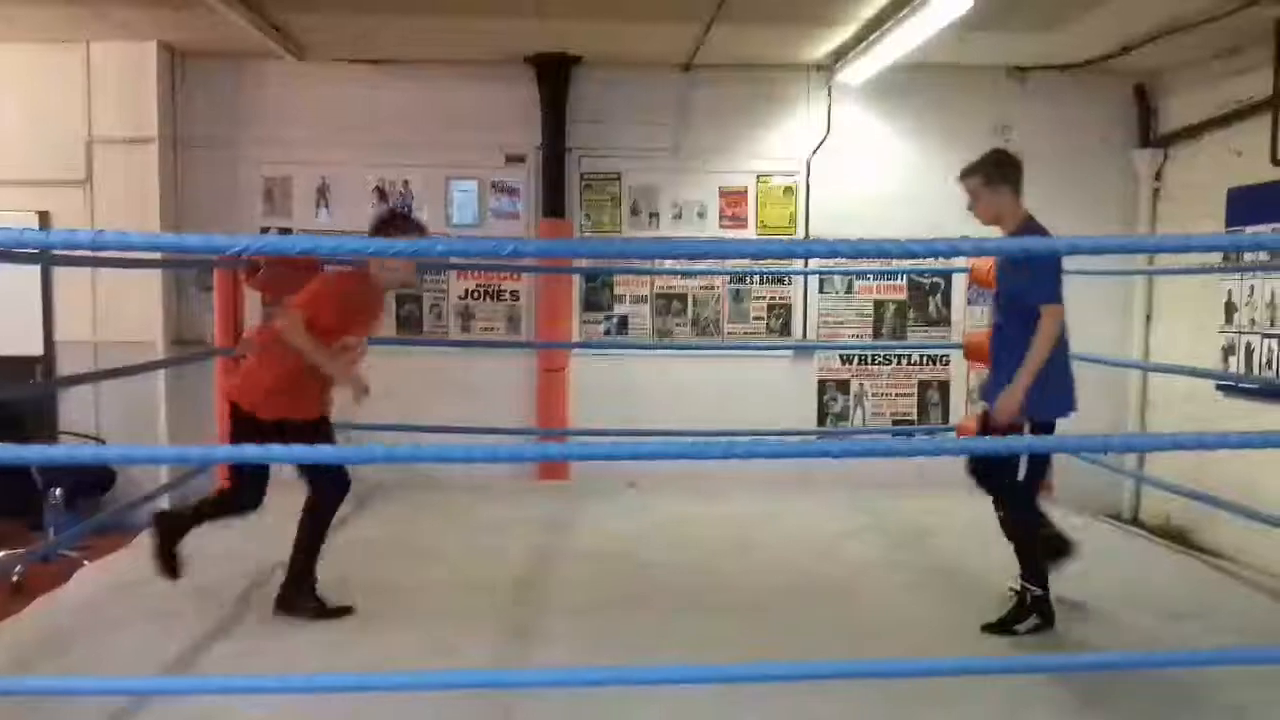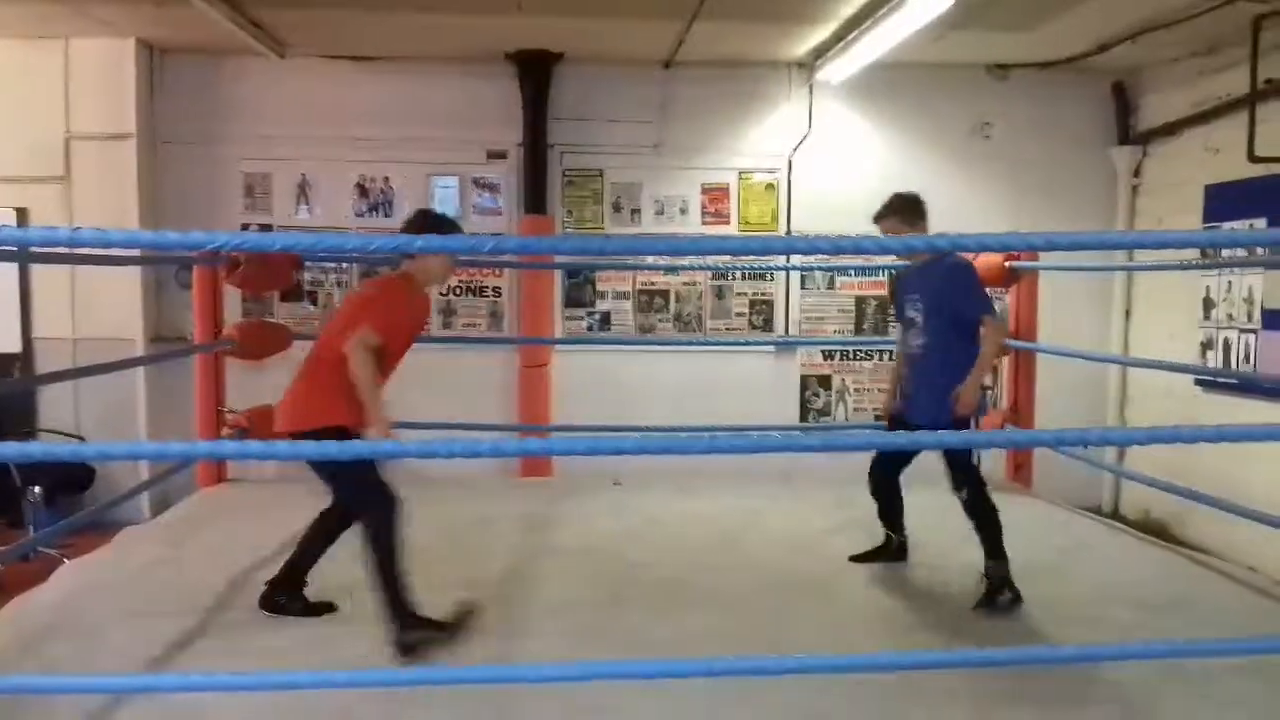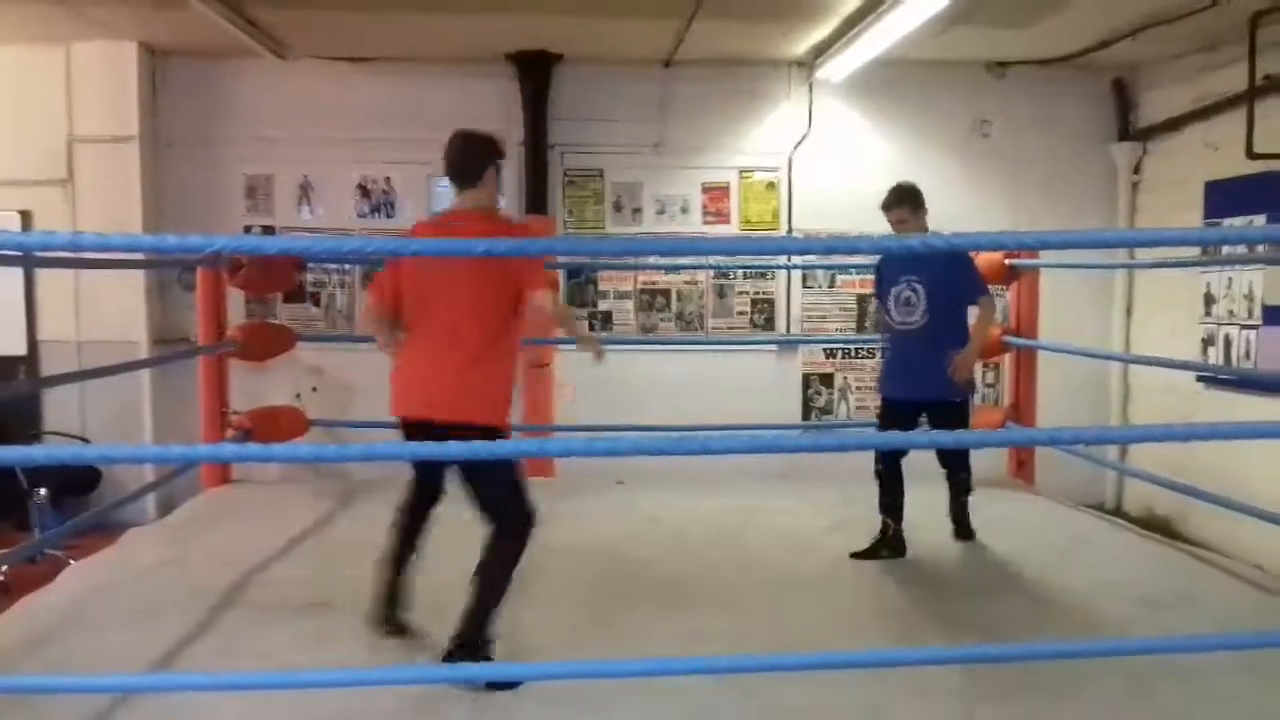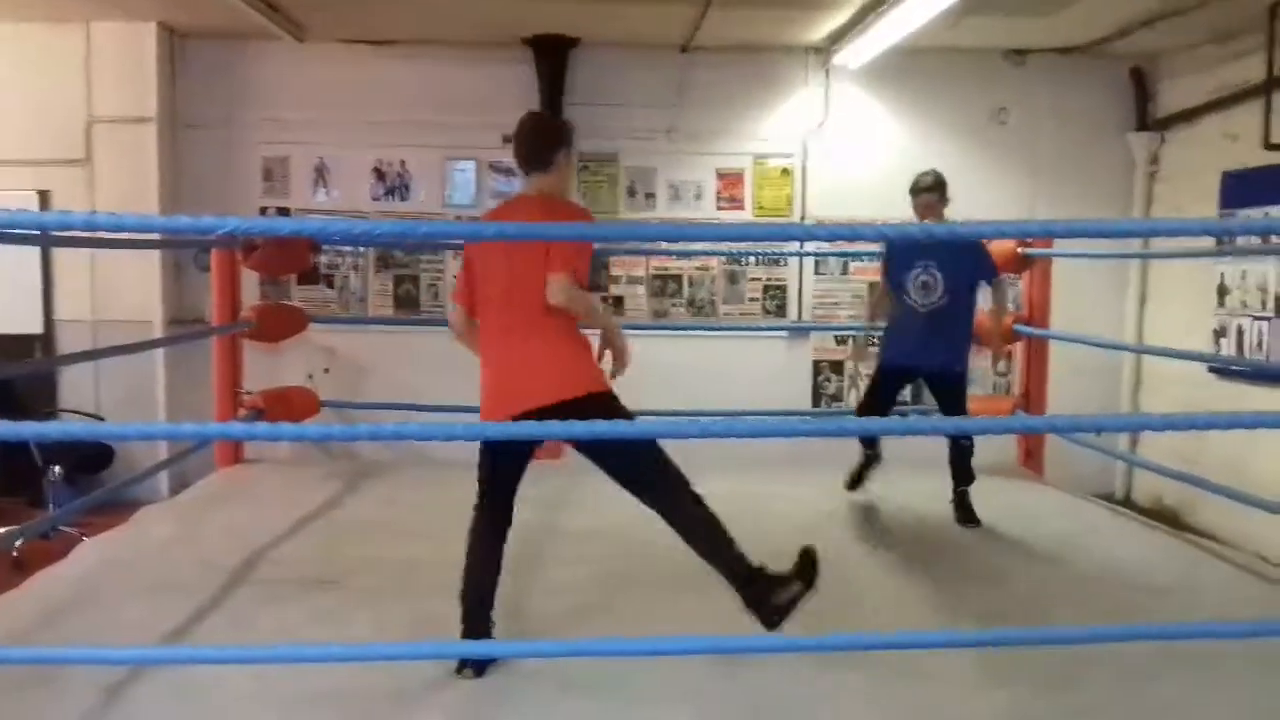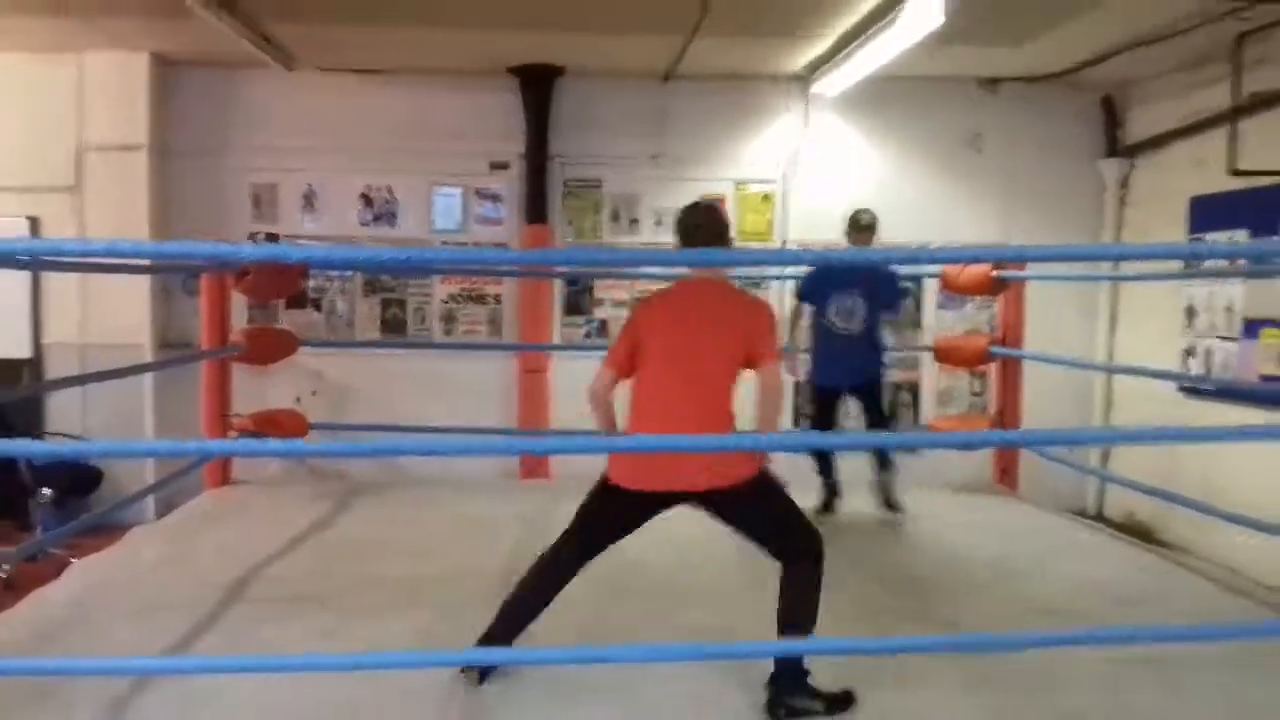
dt=0.4s
person 1, frame 1
left shoulder: (373, 298)
right shoulder: (344, 285)
right elbow: (288, 325)
right wrist: (336, 371)
left hip: (304, 405)
right hip: (261, 395)
left knee: (332, 484)
right knee: (246, 496)
left ankle: (298, 588)
right ankle: (172, 524)
person 1, frame 2
left shoulder: (384, 288)
right shoulder: (407, 297)
right elbow: (357, 348)
left wrist: (370, 416)
right wrist: (377, 417)
left hip: (305, 412)
right hip: (323, 416)
left knee: (352, 500)
right knee: (377, 502)
left ankle: (283, 591)
right ankle: (406, 625)
person 1, frame 3
left shoulder: (416, 238)
right shoulder: (513, 238)
left elbow: (373, 317)
right elbow: (545, 305)
right wrist: (584, 336)
left hip: (414, 400)
right hip: (472, 405)
left knee: (425, 491)
right knee: (513, 520)
left ankle: (390, 601)
right ankle: (468, 645)
person 1, frame 4
left shoulder: (486, 229)
right shoulder: (565, 217)
left elbow: (461, 324)
right elbow: (562, 293)
right wrist: (614, 335)
left hip: (502, 398)
right hip: (566, 388)
left knee: (492, 516)
right knee: (667, 489)
left ankle: (473, 644)
right ankle: (762, 595)
person 1, frame 5
left shoulder: (649, 308)
right shoulder: (752, 310)
left elbow: (600, 388)
right elbow: (772, 390)
left wrist: (619, 448)
right wrist: (760, 455)
left hip: (639, 464)
right hip: (721, 467)
left knee: (568, 553)
right knee: (804, 555)
left ankle: (489, 651)
person 2, frame 1
left shoulder: (1034, 246)
left elbow: (1054, 320)
left wrist: (1017, 389)
left hip: (1031, 397)
right hip: (1007, 390)
left knee: (1012, 493)
right knee: (985, 467)
left ankle: (1035, 600)
right ankle: (1047, 542)
person 2, frame 2
left shoulder: (956, 272)
right shoulder: (903, 279)
left elbow: (994, 328)
left wrist: (974, 382)
right wrist: (897, 388)
left hip: (951, 403)
right hip: (915, 402)
left knee: (965, 483)
right knee: (882, 469)
left ankle: (1000, 578)
right ankle: (894, 540)
person 2, frame 3
left shoulder: (952, 257)
right shoulder: (887, 262)
left elbow: (987, 307)
left wrist: (971, 350)
left hip: (945, 380)
right hip: (899, 380)
left knee: (953, 456)
right knee: (887, 456)
left ankle: (960, 511)
right ankle: (890, 536)
person 2, frame 4
left shoulder: (967, 247)
right shoulder: (898, 246)
left elbow: (998, 286)
right elbow: (886, 291)
left wrist: (998, 332)
left hip: (948, 356)
right hip: (898, 351)
right knee: (869, 409)
left ankle: (962, 497)
right ankle: (869, 456)
person 2, frame 5
left shoulder: (884, 277)
right shoulder: (824, 272)
left elbow: (896, 312)
right elbow: (798, 306)
right wrist: (790, 347)
left hip: (867, 369)
right hip: (826, 369)
left knee: (879, 424)
right knee: (820, 429)
left ankle: (884, 482)
right ankle: (830, 487)
